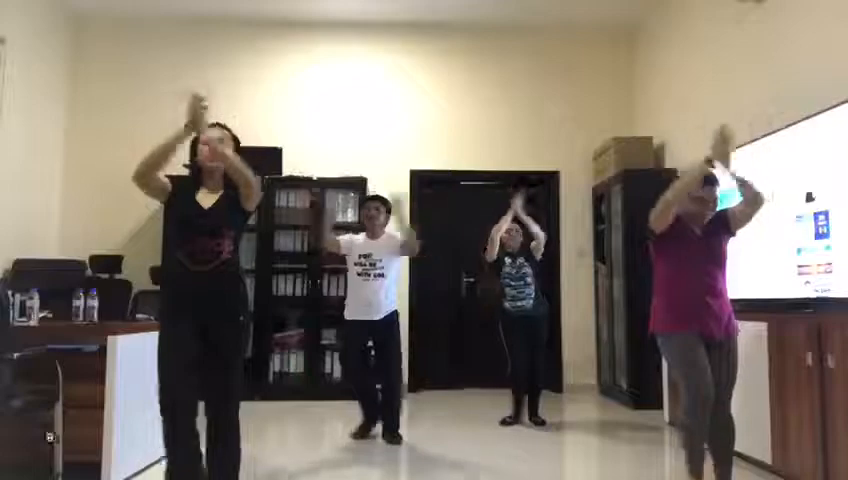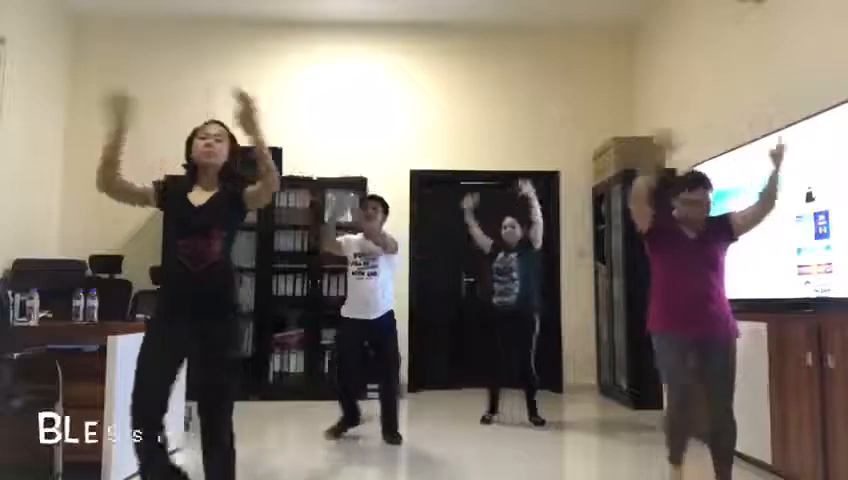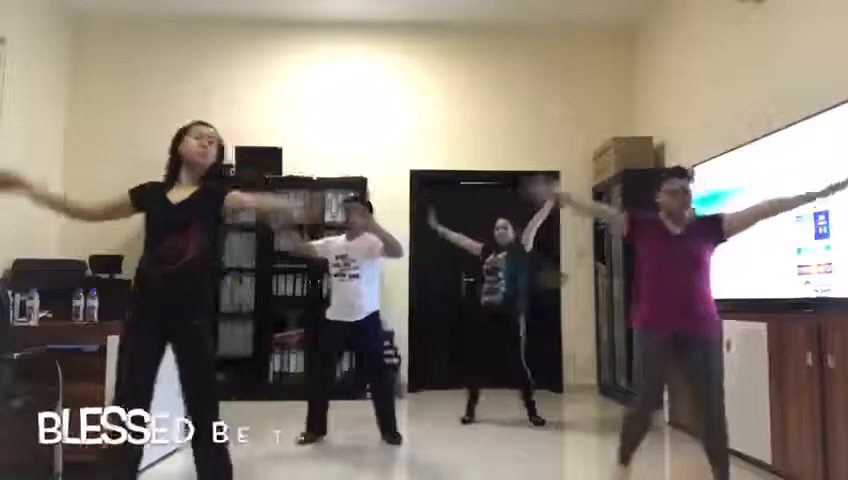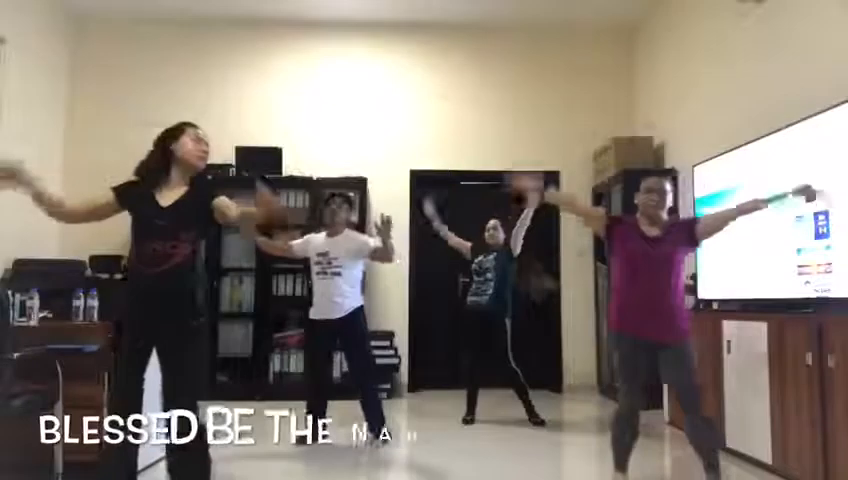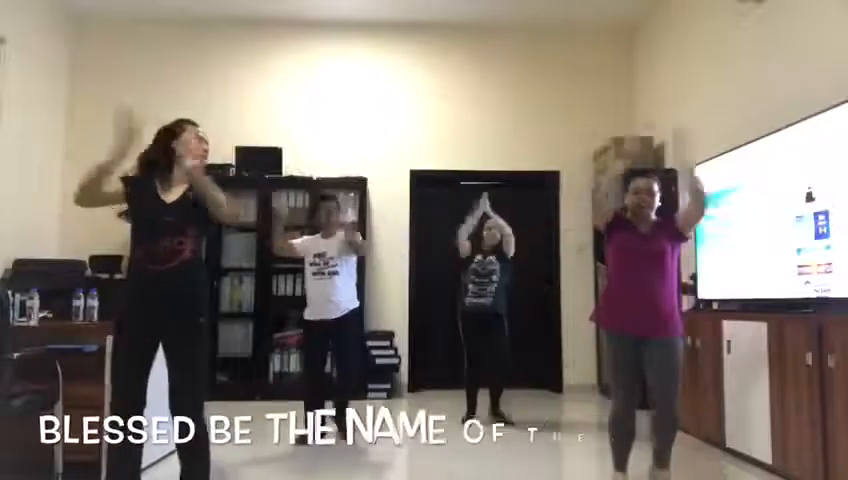
dt=0.2s
person 1, frame 1
left shoulder: (240, 199)
right shoulder: (176, 193)
left elbow: (251, 183)
right elbow: (141, 175)
left wrist: (223, 146)
right wrist: (186, 131)
left hip: (225, 311)
right hip: (179, 311)
left knee: (224, 408)
right knee: (176, 405)
person 1, frame 2
left shoulder: (237, 197)
right shoulder: (170, 192)
left elbow: (271, 184)
right elbow: (109, 184)
left wrist: (254, 132)
right wrist: (118, 130)
left hip: (217, 311)
right hip: (171, 309)
left knee: (216, 410)
right knee: (145, 405)
person 1, frame 3
left shoulder: (216, 195)
right shoulder: (149, 194)
left elbow: (251, 201)
right elbow: (85, 211)
left wrist: (283, 206)
left hip: (192, 310)
right hip: (145, 309)
left knee: (202, 410)
right knee: (128, 409)
person 1, frame 4
left shoulder: (205, 196)
right shoulder: (134, 192)
left elbow: (237, 216)
right elbow: (68, 212)
left wrist: (256, 214)
left hip: (180, 315)
right hip: (135, 311)
left knee: (181, 411)
right knee: (123, 409)
person 1, frame 5
left shoulder: (204, 192)
right shoulder: (138, 187)
left elbow: (229, 213)
right elbow: (83, 198)
left wrist: (194, 171)
right wrist: (118, 154)
left hip: (187, 310)
right hip: (138, 308)
left knee: (188, 410)
right knee: (126, 406)
person 2, frame 1
left shoulder: (720, 225)
right shoulder: (665, 227)
left elbow: (755, 202)
right elbow: (670, 200)
left wrist: (729, 167)
right wrist: (709, 159)
left hip: (721, 328)
right hip: (677, 328)
left knee: (721, 407)
right knee: (700, 395)
person 2, frame 2
left shoulder: (721, 228)
right shoulder: (658, 228)
left elbow: (765, 205)
right elbow: (638, 198)
left wrist: (776, 170)
left hip: (717, 330)
right hip: (671, 330)
left knee: (722, 407)
right knee: (681, 397)
person 2, frame 3
left shoulder: (709, 227)
right shoulder: (640, 226)
left elbow: (760, 211)
right elbow: (601, 211)
left wrist: (820, 194)
right wrist: (567, 200)
left hip: (701, 328)
right hip: (654, 328)
left knee: (713, 406)
right knee: (645, 400)
person 2, frame 4
left shoulder: (684, 230)
right shoulder: (617, 229)
left elbow: (733, 213)
right elbow: (579, 206)
left wrist: (783, 195)
right wrist: (538, 190)
left hip: (673, 332)
right hip: (628, 332)
left knee: (693, 404)
right knee: (629, 404)
person 2, frame 5
left shoulder: (672, 229)
right shoulder: (613, 225)
left elbow: (699, 205)
right elbow: (602, 197)
left wrist: (688, 170)
right wrist: (618, 168)
left hip: (663, 330)
right hip: (621, 328)
left knee: (666, 403)
right knee: (624, 402)
person 3, frame 1
left shoulder: (394, 242)
right shoulder: (352, 242)
left elbow: (414, 248)
right elbow: (328, 243)
left wrist: (403, 220)
right wrist: (328, 218)
left hip: (385, 317)
right hip: (355, 318)
left knee: (391, 373)
right knee: (354, 370)
left ankle: (391, 427)
right ankle: (371, 416)
person 3, frame 2
left shoulder: (387, 240)
right shoulder: (350, 241)
left elbow: (389, 246)
right elbow: (327, 245)
left wrist: (365, 225)
right wrist: (333, 218)
left hip: (382, 317)
right hip: (351, 317)
left knee: (388, 372)
right knee: (343, 369)
left ankle: (390, 427)
right ankle: (350, 416)
person 3, frame 3
left shoulder: (373, 242)
right shoulder: (332, 243)
left elbow: (397, 252)
right elbow: (301, 248)
left wrist: (373, 227)
left hip: (366, 318)
right hip: (335, 319)
left knee: (379, 374)
right knee: (320, 373)
left ankle: (389, 427)
right ankle: (316, 427)
person 3, frame 4
left shoulder: (357, 241)
right shoulder: (312, 241)
left elbow: (387, 257)
right elbow: (279, 248)
left wrist: (385, 237)
right wrist: (254, 235)
left hip: (350, 315)
right hip: (319, 317)
left knee: (363, 371)
right knee: (316, 374)
left ankle: (377, 425)
right ankle: (315, 427)
person 3, frame 5
left shoulder: (347, 239)
right shoulder: (308, 242)
left elbow: (359, 248)
right elbow: (281, 248)
left wrist: (345, 228)
right wrist: (280, 224)
left hip: (346, 315)
right hip: (314, 318)
left knee: (347, 370)
right knee: (312, 373)
left ankle: (341, 416)
person 4, frame 1
left shoulder: (531, 254)
right shoulder: (496, 256)
left elbow: (541, 237)
right elbow: (493, 236)
left wrist: (522, 214)
right wrist: (511, 212)
left hip: (536, 317)
right hip: (511, 319)
left knee: (537, 365)
right knee: (517, 364)
left ankle: (534, 412)
right ankle: (516, 412)
person 4, frame 2
left shoulder: (530, 248)
right shoulder: (495, 249)
left elbow: (537, 223)
right elbow: (475, 230)
left wrist: (531, 196)
right wrist: (468, 210)
left hip: (526, 313)
right hip: (500, 314)
left knee: (527, 362)
right knee: (497, 360)
left ankle: (532, 410)
right ankle: (491, 409)
person 4, frame 3
left shoulder: (520, 249)
right shoulder: (486, 250)
left elbow: (533, 225)
right elbow: (461, 240)
left wrist: (549, 204)
right wrist: (437, 227)
left hip: (511, 314)
right hip: (487, 313)
left knee: (519, 362)
right knee: (476, 359)
left ankle: (532, 410)
right ankle: (470, 408)
person 4, frame 4
left shoulder: (509, 251)
right shoulder: (474, 250)
left elbow: (521, 227)
right elbow: (449, 237)
left wrist: (531, 205)
right wrist: (433, 217)
left hip: (497, 315)
right hip: (473, 314)
left knee: (507, 361)
right knee: (472, 362)
left ankle: (529, 408)
right ankle: (470, 410)
person 4, frame 5
left shoulder: (504, 252)
right shoulder: (471, 252)
left elbow: (509, 233)
right elbow: (461, 235)
left wrist: (490, 211)
right wrist: (479, 212)
left hip: (495, 316)
right hip: (470, 315)
left knee: (498, 361)
right knee: (473, 362)
left ankle: (496, 408)
right ankle: (470, 410)
